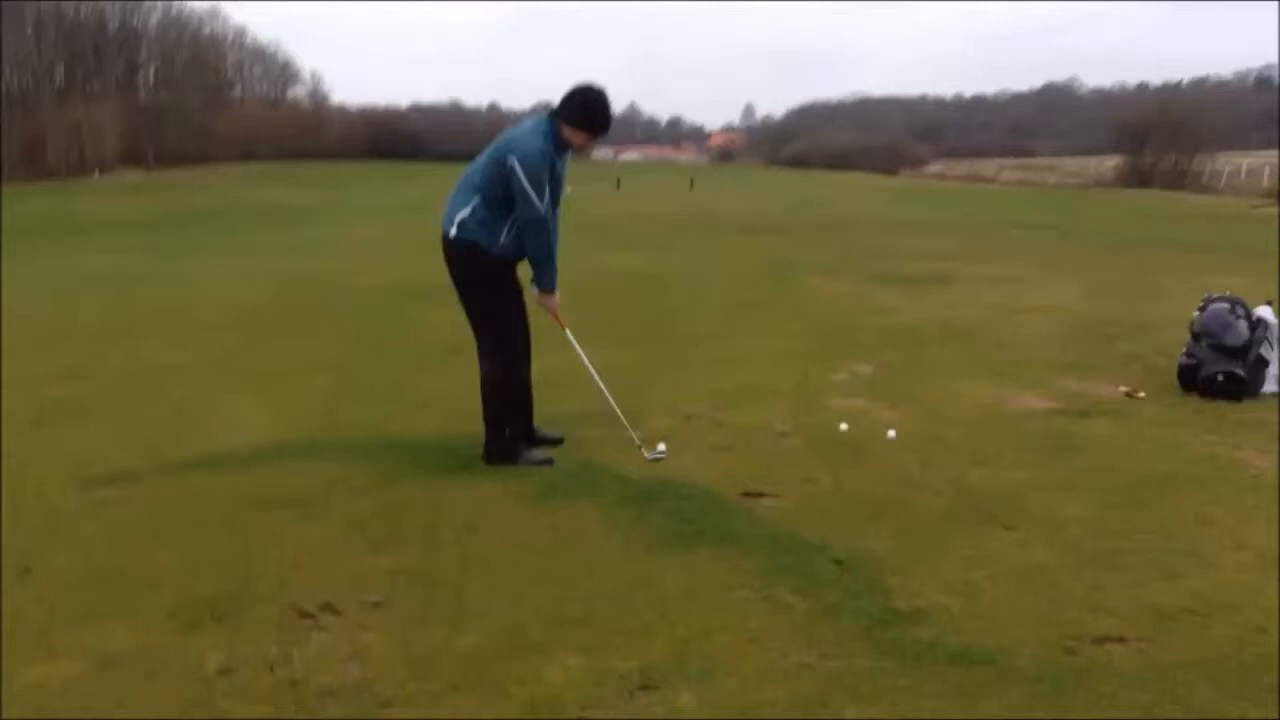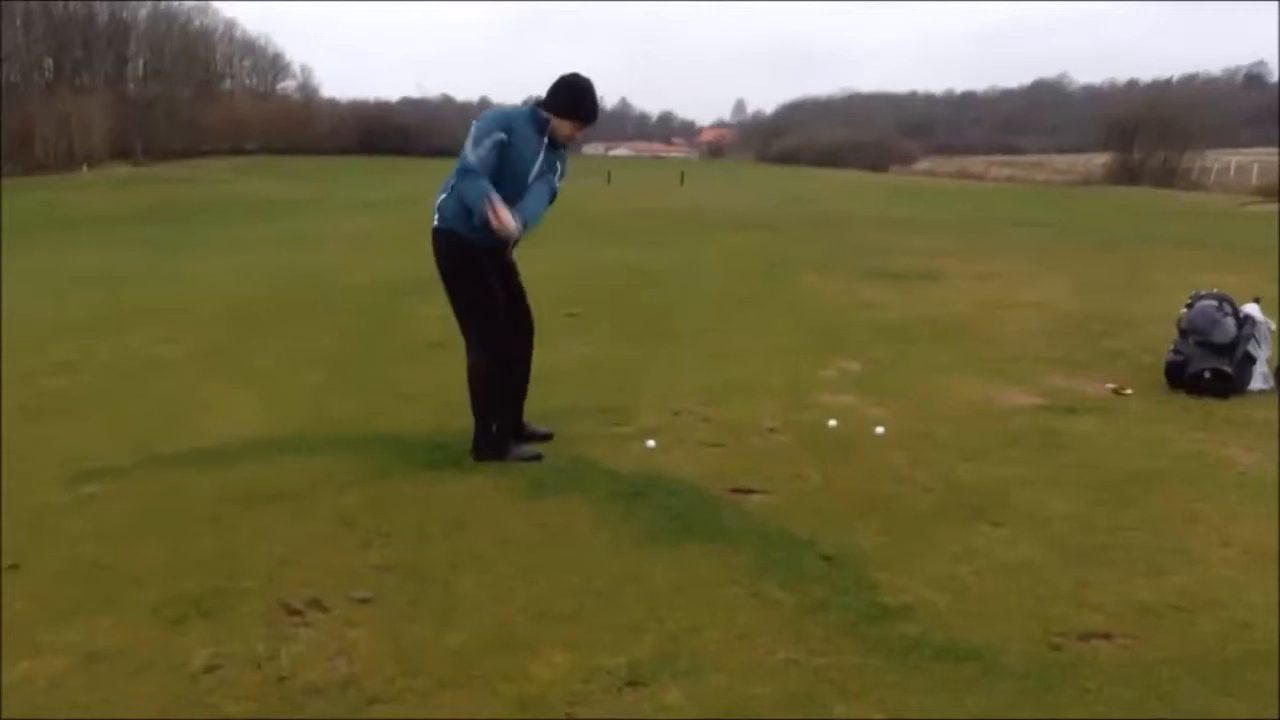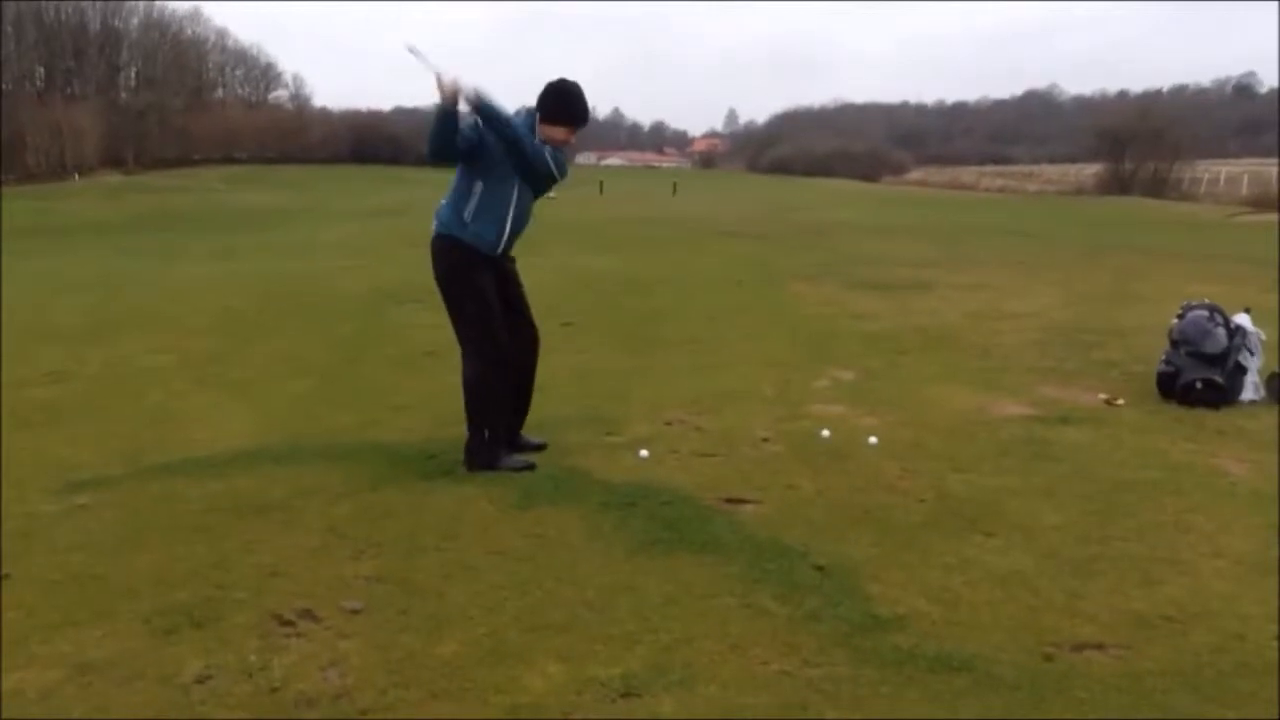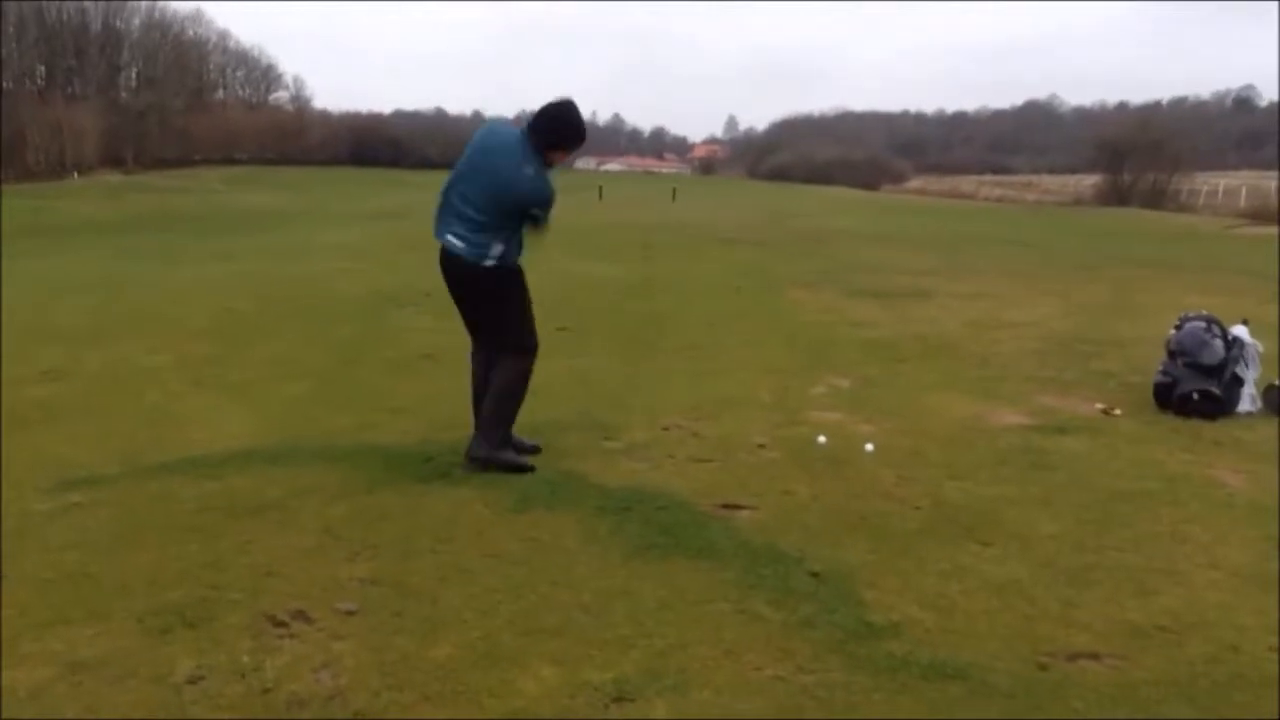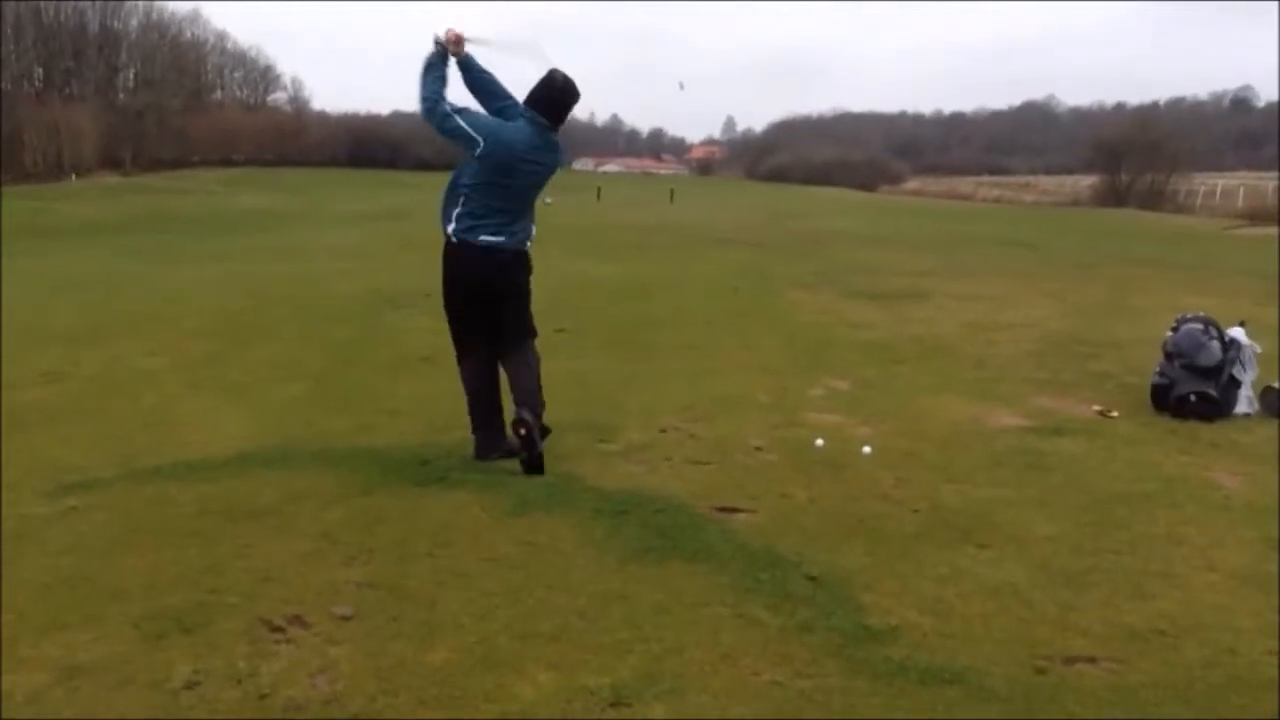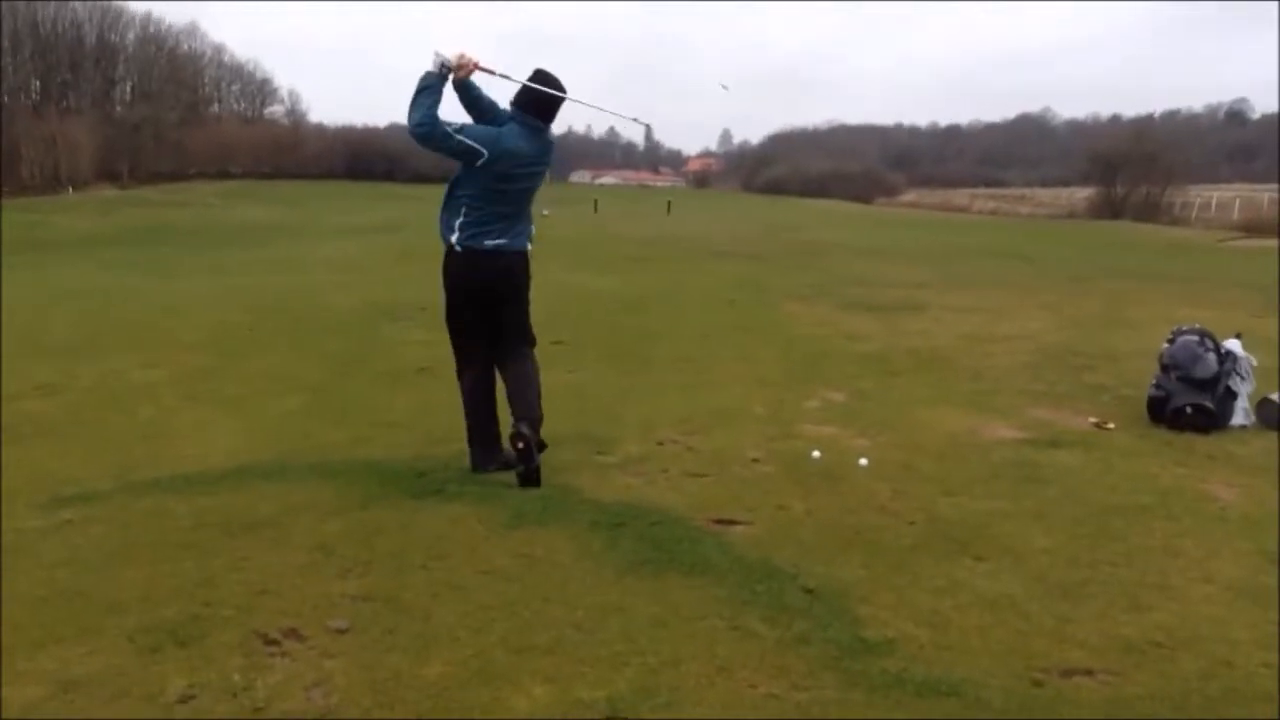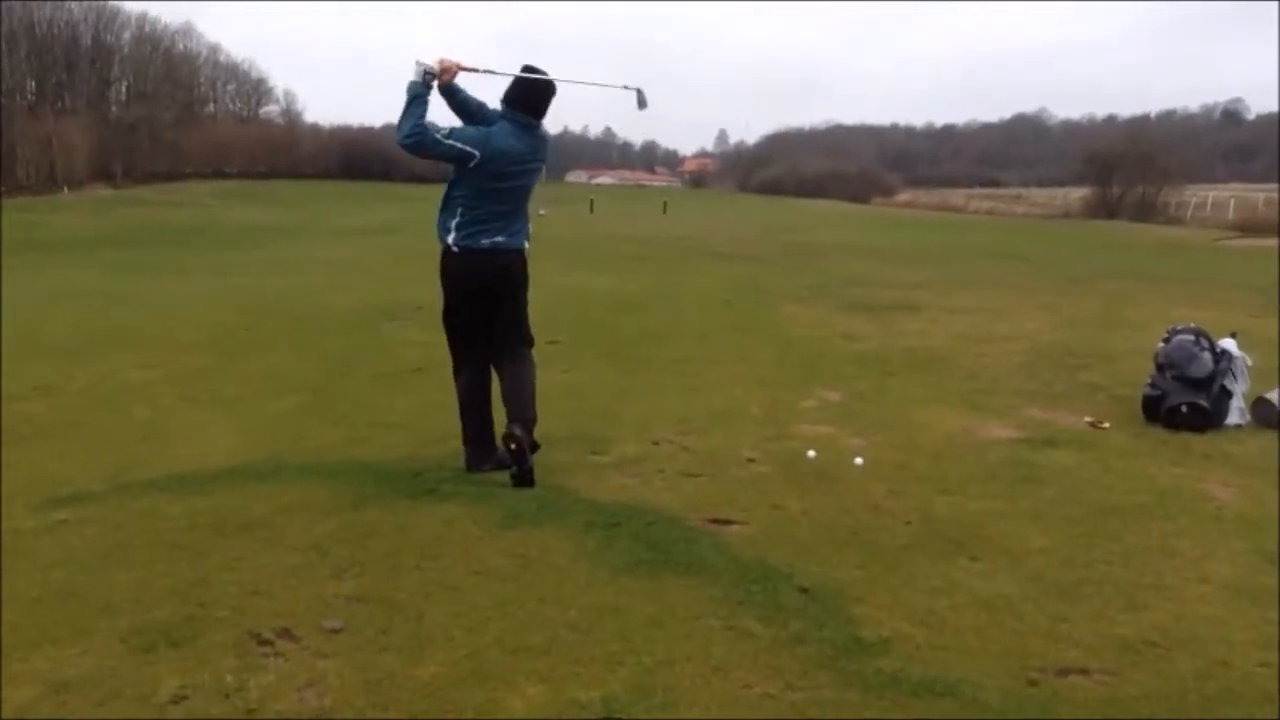
dt=0.3s
person 1, frame 1
left shoulder: (551, 147)
right shoulder: (531, 150)
left elbow: (547, 217)
right elbow: (535, 222)
left wrist: (545, 281)
right wrist: (547, 285)
left hip: (492, 248)
right hip: (472, 246)
left knee: (514, 340)
right knee: (501, 345)
left ankle: (519, 428)
right ankle: (502, 444)
person 1, frame 2
left shoulder: (555, 154)
right shoulder: (500, 123)
left elbow: (541, 195)
right elbow: (470, 175)
left wrist: (517, 221)
right wrist: (490, 205)
left hip: (493, 246)
right hip: (459, 237)
left knee: (517, 332)
right knee: (489, 338)
left ankle: (509, 423)
right ankle: (491, 440)
person 1, frame 3
left shoulder: (555, 160)
right shoulder: (490, 128)
left elbow: (521, 143)
right elbow: (441, 152)
left wrist: (481, 105)
right wrist: (449, 107)
left hip: (495, 256)
right hip: (458, 247)
left knee: (522, 342)
right knee: (486, 347)
left ankle: (505, 432)
right ankle: (484, 449)
person 1, frame 4
left shoulder: (495, 133)
right shoulder: (535, 185)
left hip: (456, 252)
right hip: (490, 265)
left knee: (488, 345)
right knee: (517, 348)
left ankle: (494, 433)
right ankle: (489, 441)
person 1, frame 5
left shoulder: (493, 136)
right shoulder: (551, 150)
left elbow: (433, 106)
right elbow: (506, 104)
left wrist: (442, 52)
right wrist: (465, 59)
left hip: (465, 252)
right hip: (510, 256)
left knee: (475, 348)
right knee: (519, 341)
left ankle: (489, 437)
right ankle: (529, 413)
person 1, frame 6
left shoulder: (493, 144)
right shoulder: (542, 145)
left elbow: (422, 127)
right elbow: (497, 117)
left wrist: (440, 73)
right wrist: (464, 82)
left hip: (467, 261)
right hip: (512, 261)
left knee: (474, 359)
right knee: (517, 349)
left ankle: (486, 449)
right ankle: (527, 426)
person 1, frame 7
left shoulder: (490, 142)
right shoulder: (534, 142)
left elbow: (412, 137)
left wrist: (421, 82)
right wrist: (449, 87)
left hip: (468, 261)
right hip: (510, 259)
left knee: (470, 359)
right knee: (513, 350)
left ankle: (482, 452)
right ankle: (521, 430)
